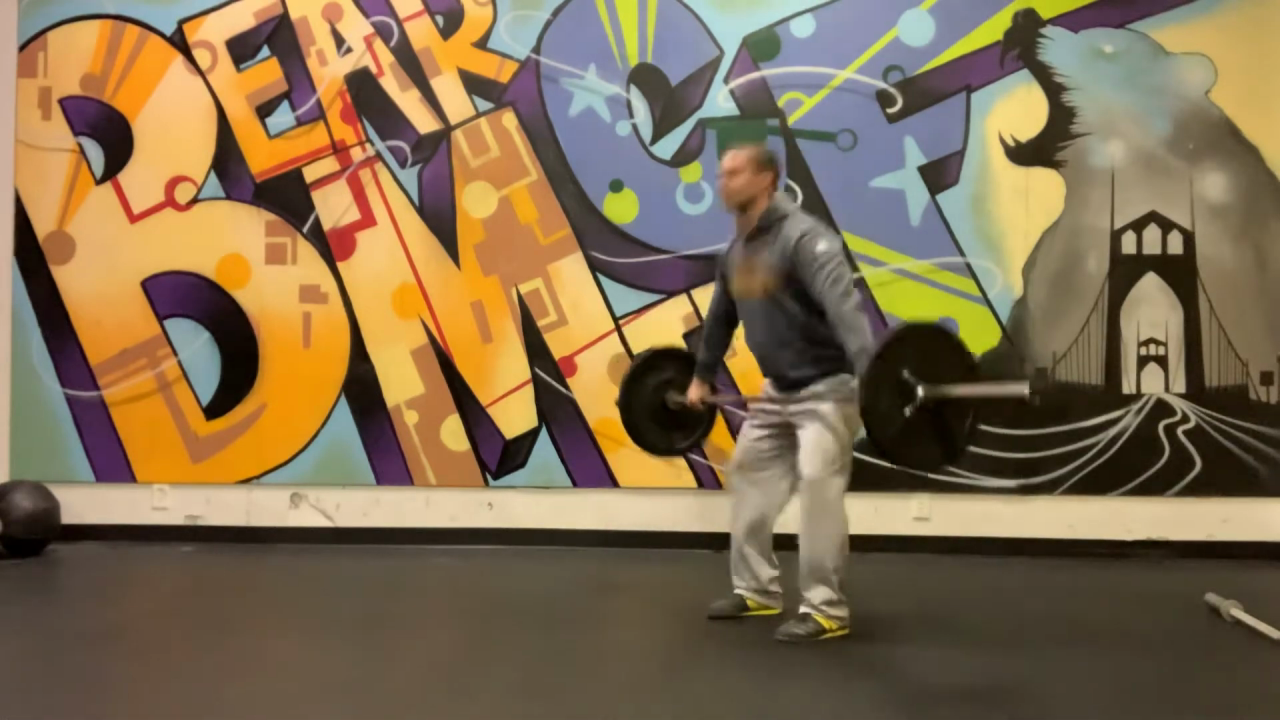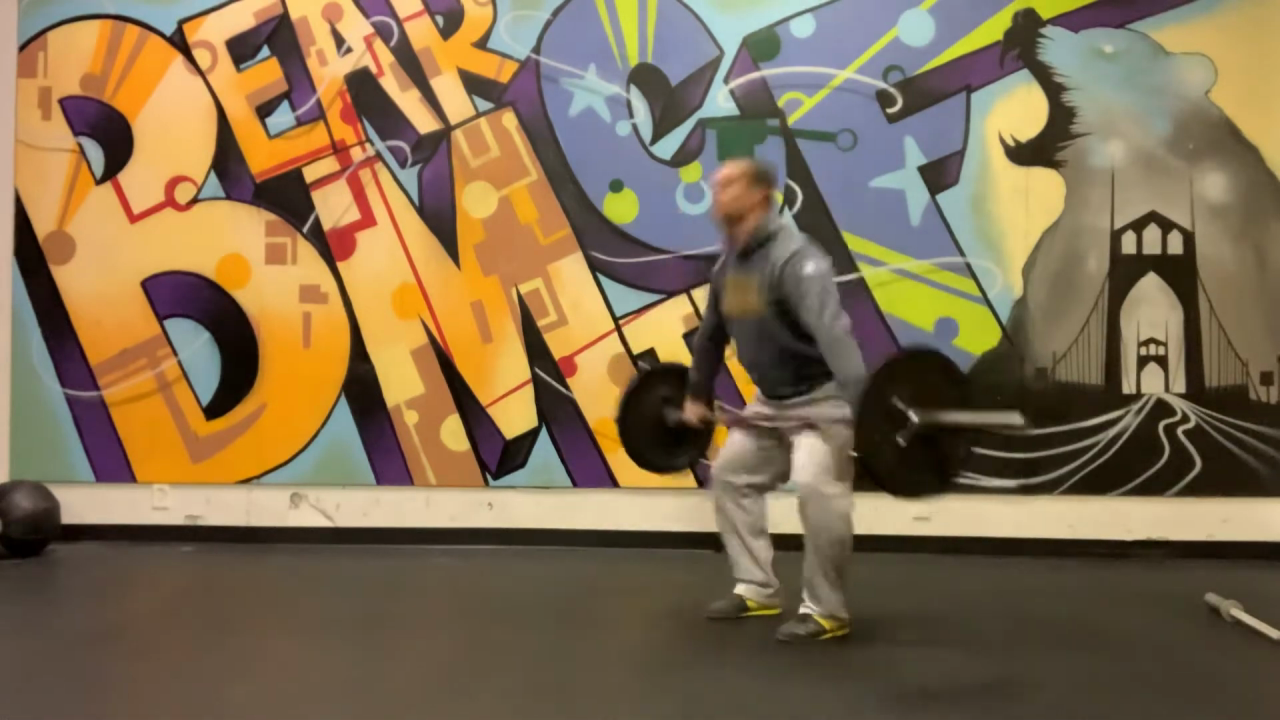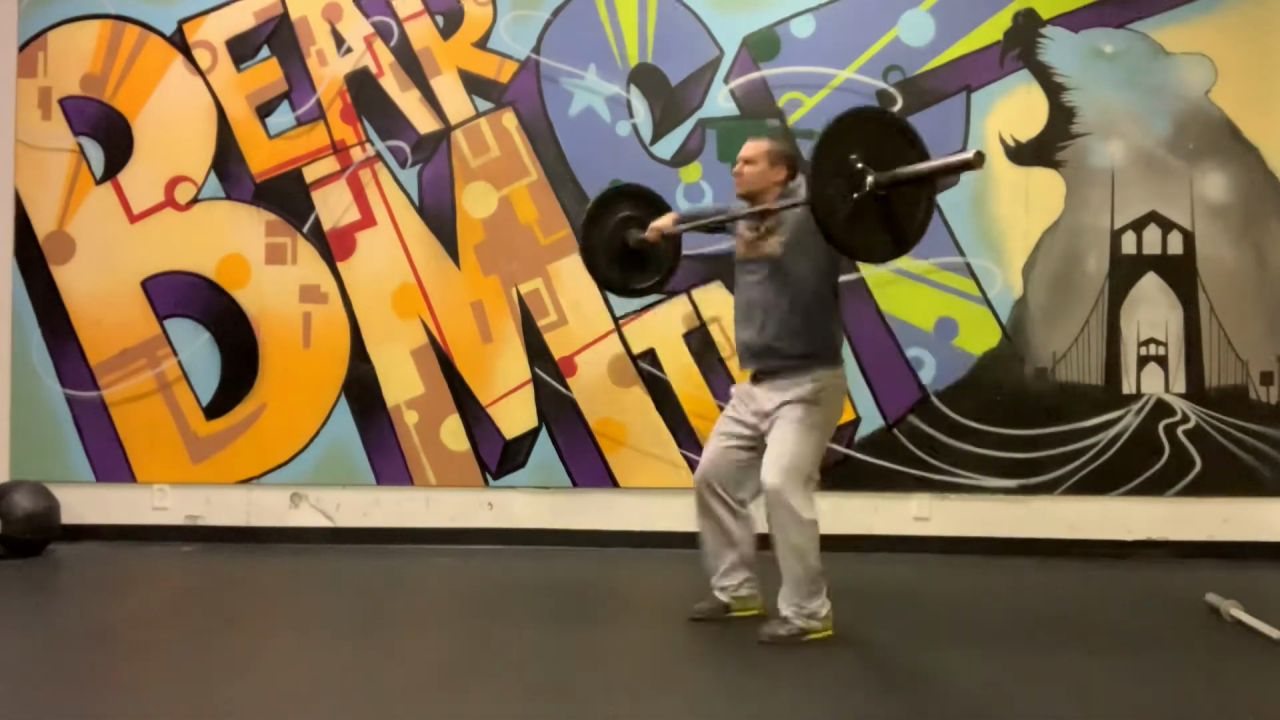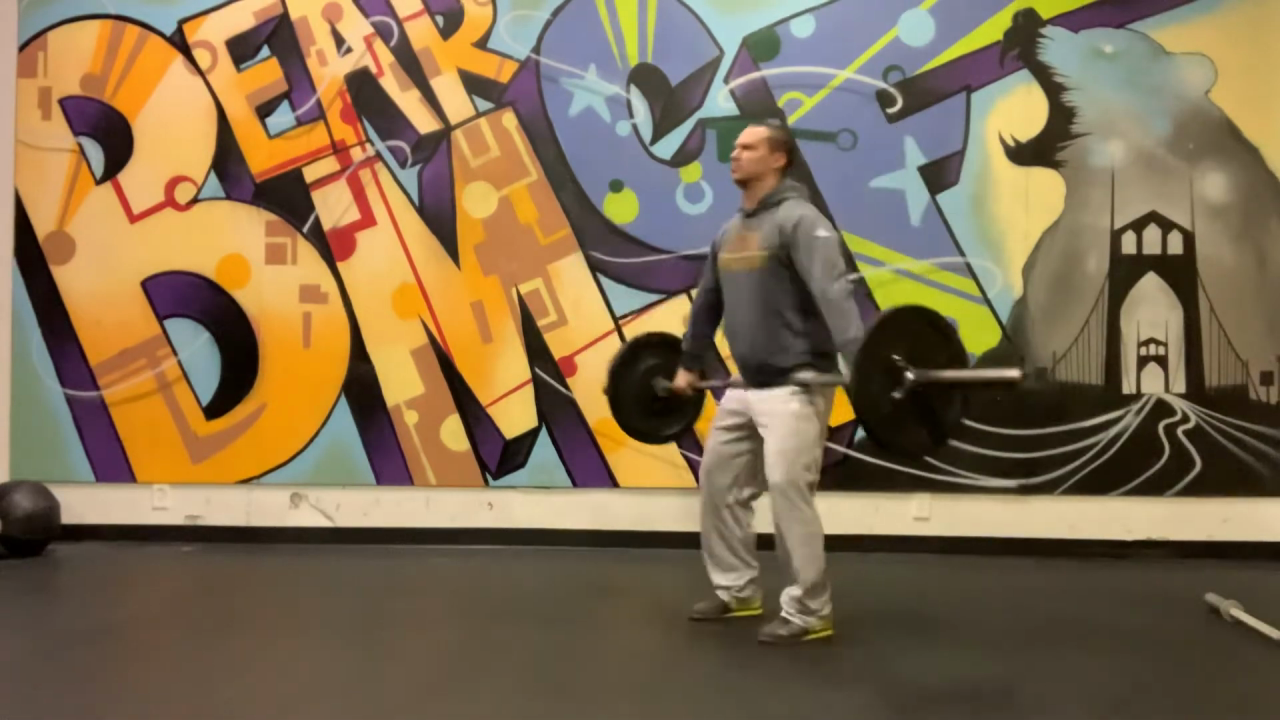
dt=0.4s
person 1, frame 1
left shoulder: (802, 237)
right shoulder: (736, 251)
left elbow: (844, 307)
right elbow: (721, 317)
right wrist: (702, 375)
left hip: (828, 385)
right hip: (779, 388)
left knee: (817, 484)
right knee: (748, 474)
left ankle: (825, 609)
right ankle: (756, 589)
person 1, frame 2
left shoulder: (793, 256)
right shoulder: (726, 267)
left elbow: (832, 327)
right elbow: (712, 335)
left wrist: (863, 402)
right wrist: (697, 394)
left hip: (825, 395)
right hip: (775, 398)
left knee: (817, 487)
right knee: (732, 474)
left ankle: (826, 609)
right ankle: (756, 589)
person 1, frame 3
left shoulder: (813, 212)
right shoulder: (747, 224)
right wrist: (677, 219)
left hip: (808, 384)
right hip: (757, 385)
left knee: (783, 487)
right knee: (714, 479)
left ankle: (808, 612)
right ankle: (737, 590)
person 1, frame 4
left shoulder: (800, 221)
right shoulder: (730, 233)
left elbow: (832, 293)
right elbow: (709, 303)
left wrist: (862, 362)
right wrist: (688, 364)
left hip: (797, 383)
right hip: (747, 385)
left knee: (787, 486)
right knee: (719, 482)
left ankle: (810, 611)
right ankle: (736, 589)
